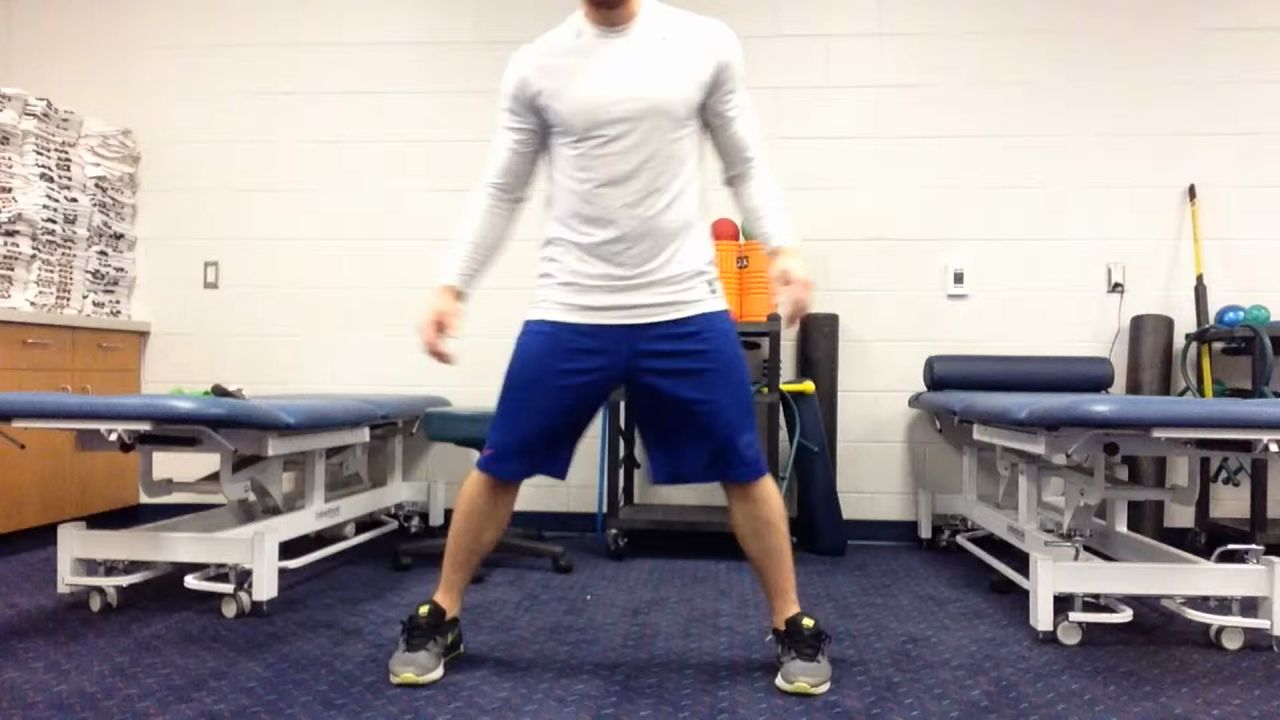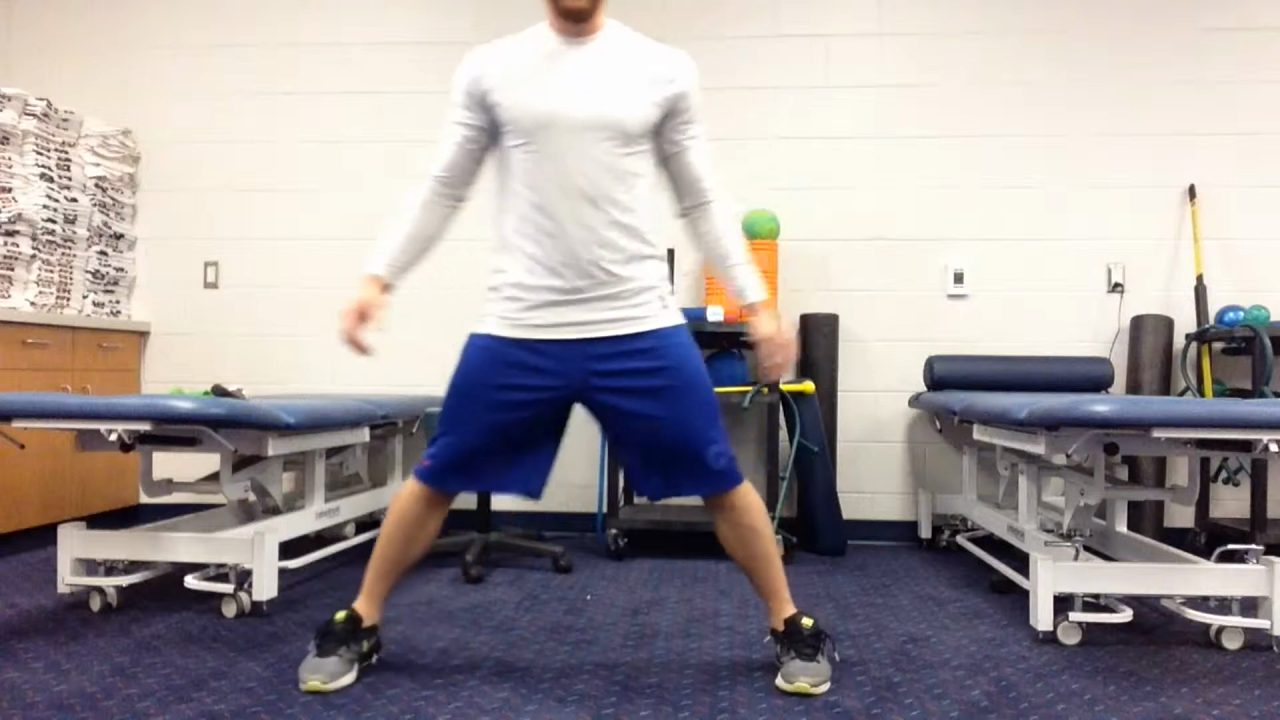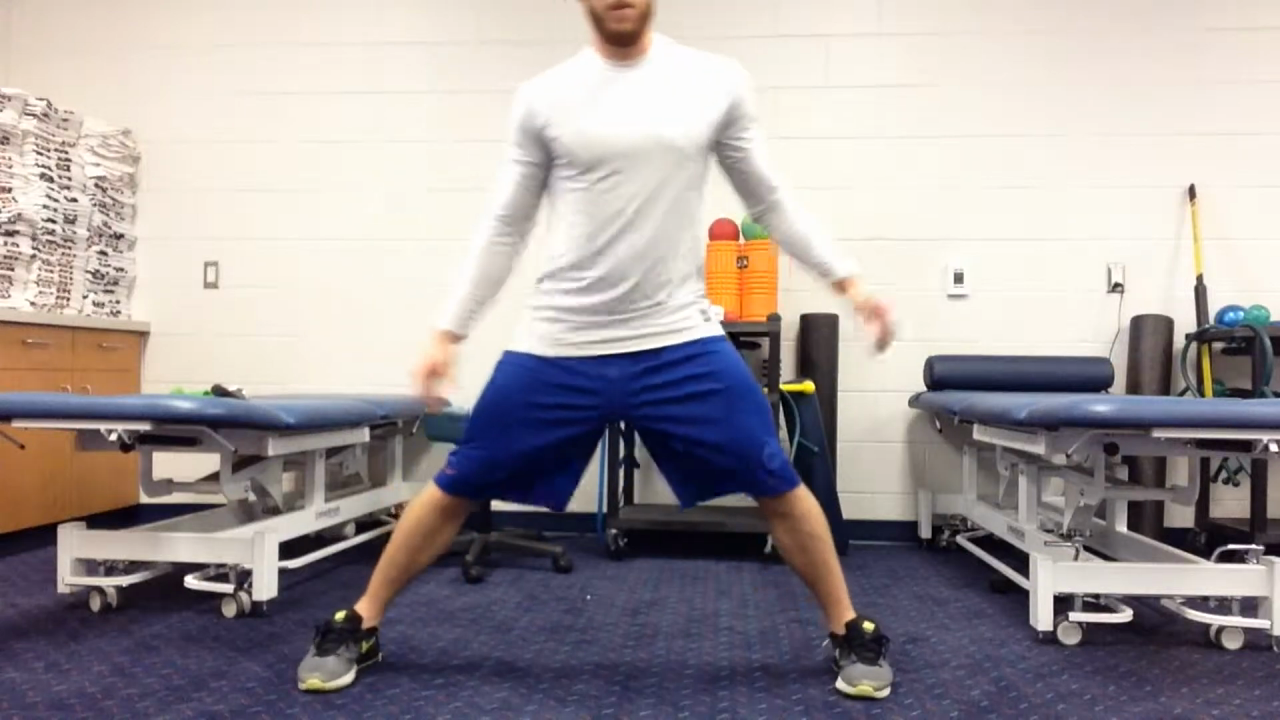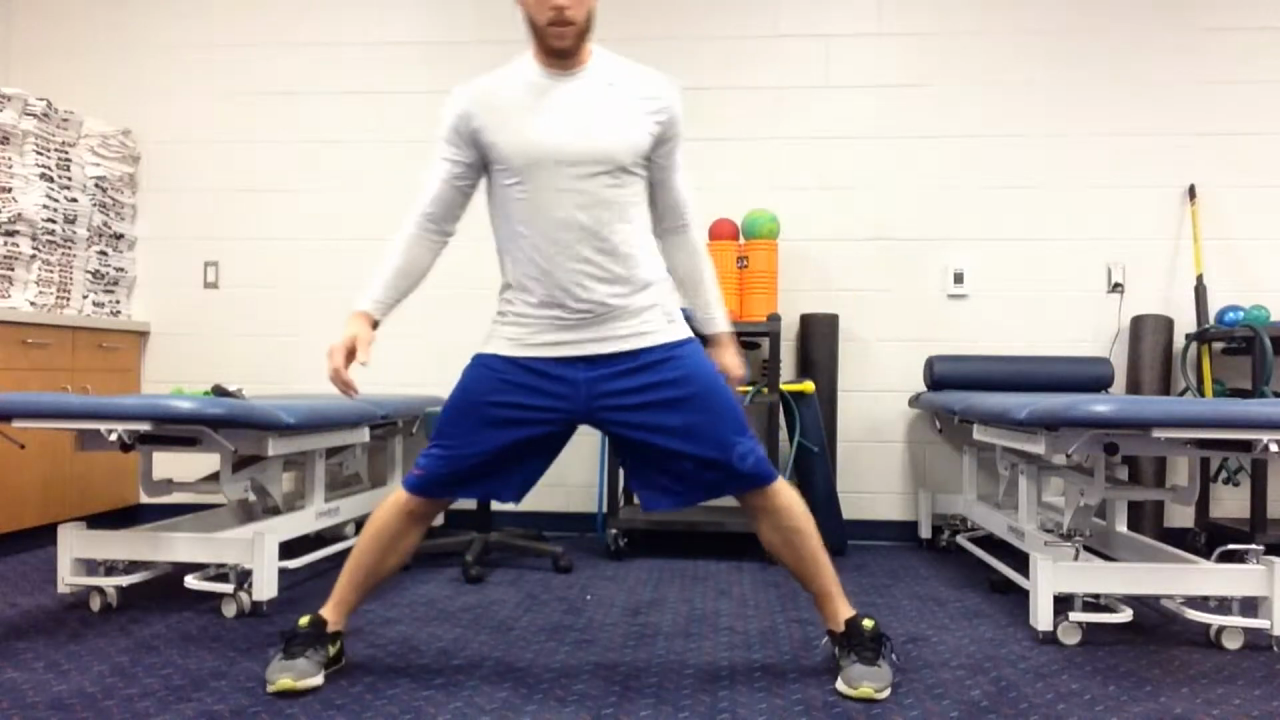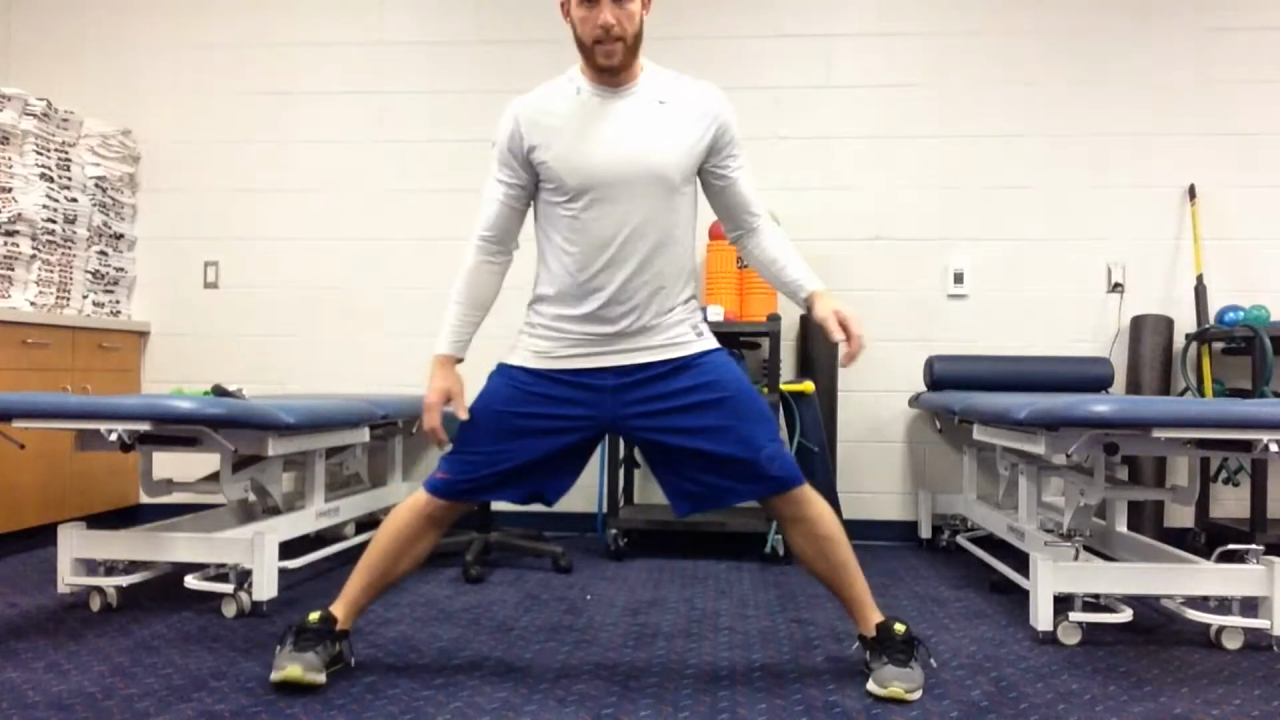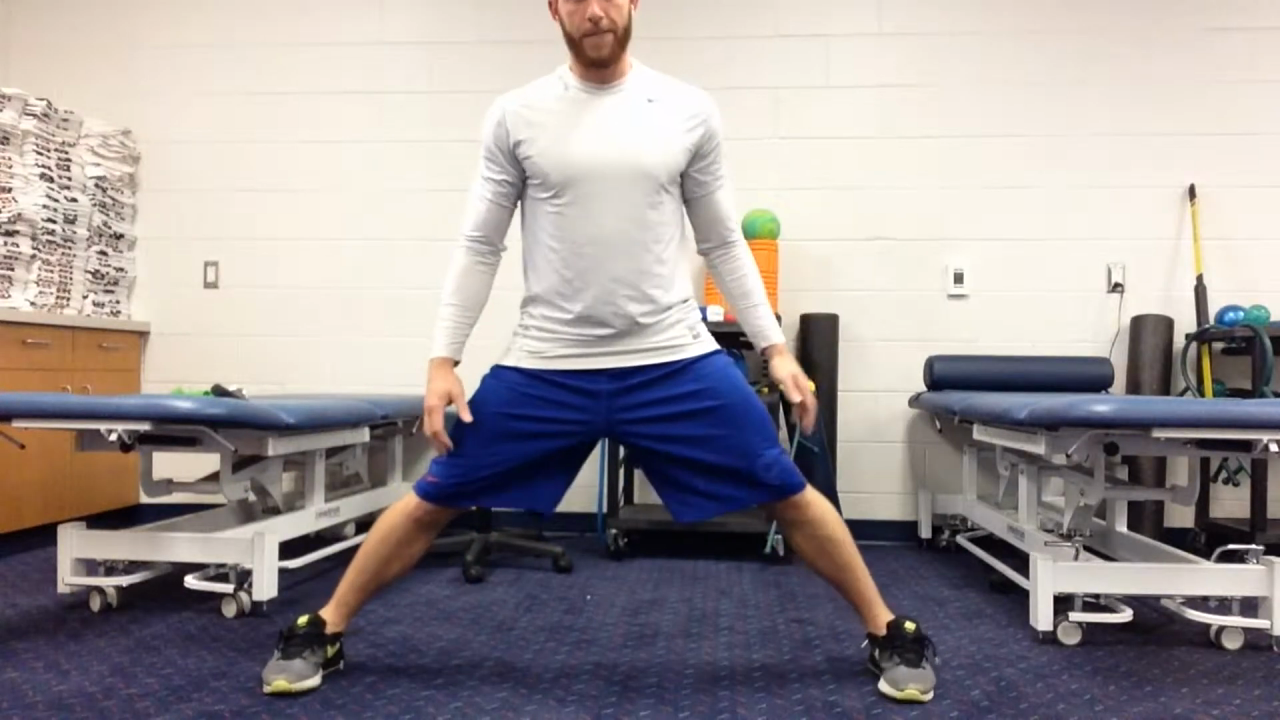
dt=0.5s
person 1, frame 1
right shoulder: (537, 65)
left elbow: (743, 166)
right elbow: (502, 191)
left wrist: (779, 250)
right wrist: (452, 287)
left hip: (686, 311)
right hip: (569, 313)
left knee: (744, 470)
right knee: (501, 466)
left ankle: (794, 629)
right ankle: (437, 621)
person 1, frame 2
left shoulder: (664, 70)
right shoulder: (491, 68)
left elbow: (701, 202)
right elbow: (443, 189)
left wrist: (756, 302)
right wrist: (379, 277)
left hip: (638, 327)
right hip: (518, 330)
left knee: (722, 481)
right knee: (436, 479)
left ankle: (793, 629)
right ankle: (355, 625)
person 1, frame 3
left shoulder: (717, 83)
right shoulder: (544, 99)
left elbow: (770, 203)
right elbow: (507, 227)
left wrist: (845, 279)
right wrist: (451, 332)
left hip: (681, 342)
right hip: (556, 348)
left knee: (778, 485)
right knee: (458, 487)
left ankle: (852, 634)
right ankle: (358, 626)
person 1, frame 4
left shoulder: (651, 96)
right shoulder: (479, 104)
left elbow: (674, 227)
right elbow: (430, 225)
left wrist: (720, 332)
right wrist: (366, 315)
left hip: (649, 346)
right hip: (524, 354)
left knee: (757, 482)
right knee: (423, 492)
left ankle: (849, 630)
right ankle: (323, 632)
person 1, frame 5
left shoulder: (702, 108)
right shoulder: (530, 117)
left elbow: (749, 224)
right elbow: (492, 247)
left wrist: (814, 294)
right wrist: (447, 356)
left hip: (676, 357)
right hip: (551, 365)
left knee: (785, 489)
right knee: (444, 498)
left ankle: (880, 636)
right ankle: (329, 627)
person 1, frame 6
left shoulder: (689, 111)
right shoulder: (516, 116)
left elbow: (722, 244)
right elbow: (479, 247)
left wrist: (774, 347)
right wrist: (443, 358)
left hip: (675, 363)
right hip: (545, 368)
left knee: (787, 494)
right knee: (433, 500)
left ankle: (889, 634)
right ankle: (321, 633)
